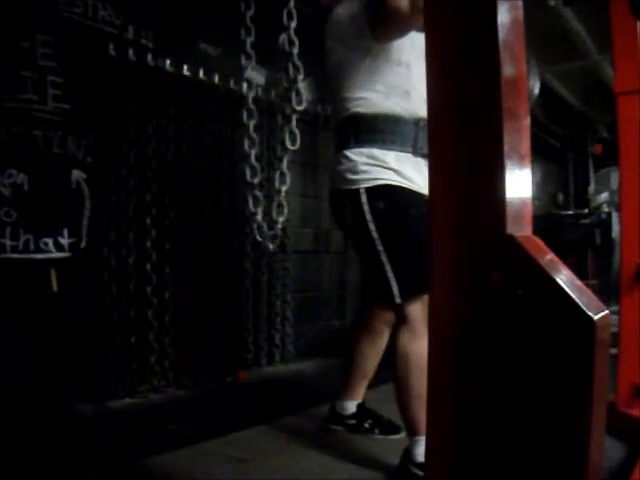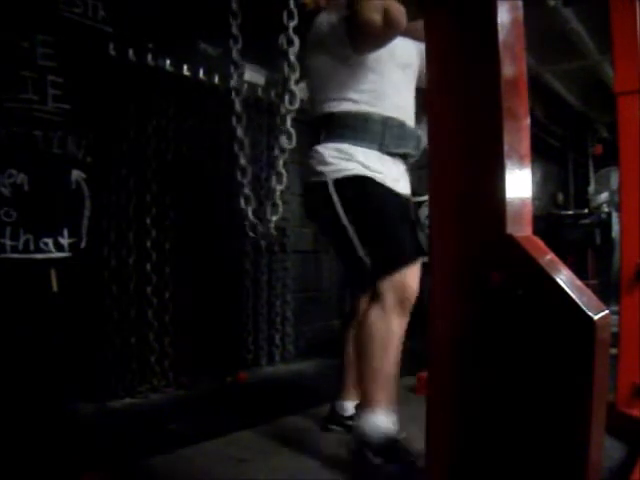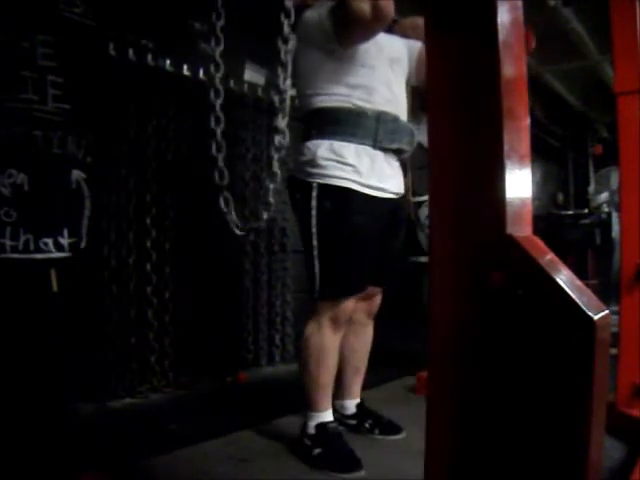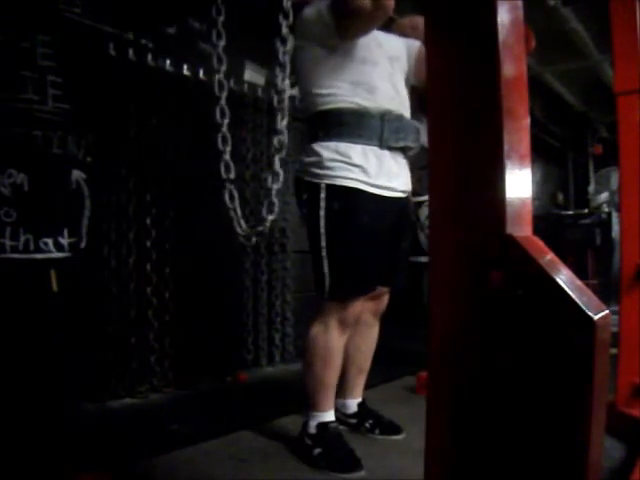
dt=0.5s
person 1, frame 1
left shoulder: (414, 39)
left hip: (413, 185)
right hip: (378, 184)
left knee: (386, 309)
right knee: (419, 312)
left ankle: (347, 407)
person 1, frame 2
left shoulder: (408, 46)
left hip: (389, 181)
right hip: (346, 176)
left knee: (376, 299)
right knee: (401, 286)
left ankle: (348, 408)
right ankle: (376, 432)
person 1, frame 3
left shoulder: (396, 43)
left hip: (386, 186)
right hip: (338, 182)
left knee: (366, 302)
right knee: (337, 307)
left ankle: (349, 406)
right ankle: (317, 426)
person 1, frame 4
left shoulder: (393, 42)
left hip: (392, 185)
right hip: (344, 182)
left knee: (373, 302)
right knee: (342, 308)
left ankle: (351, 406)
right ankle: (319, 426)
